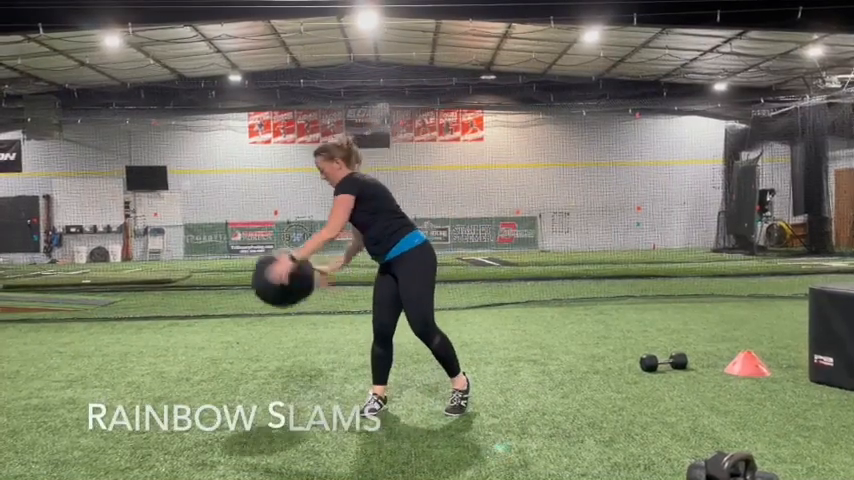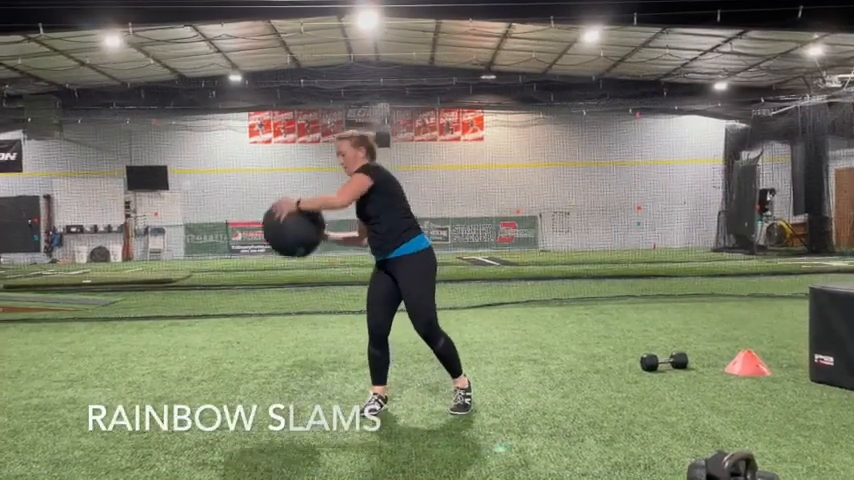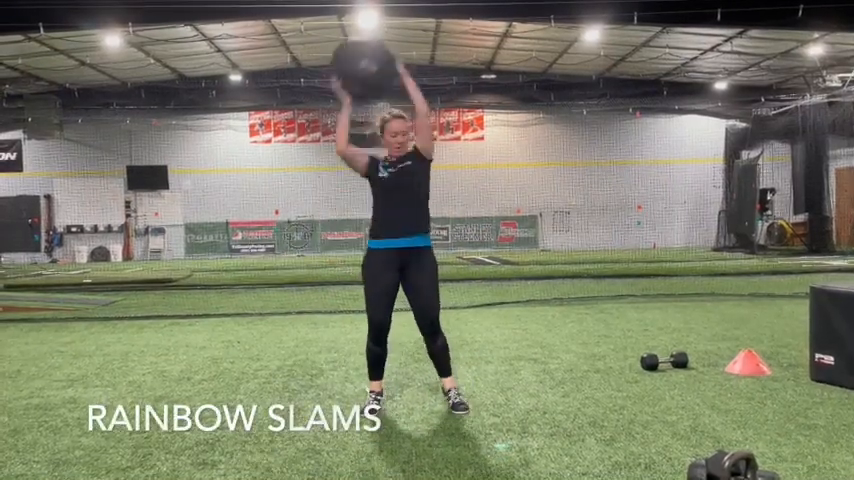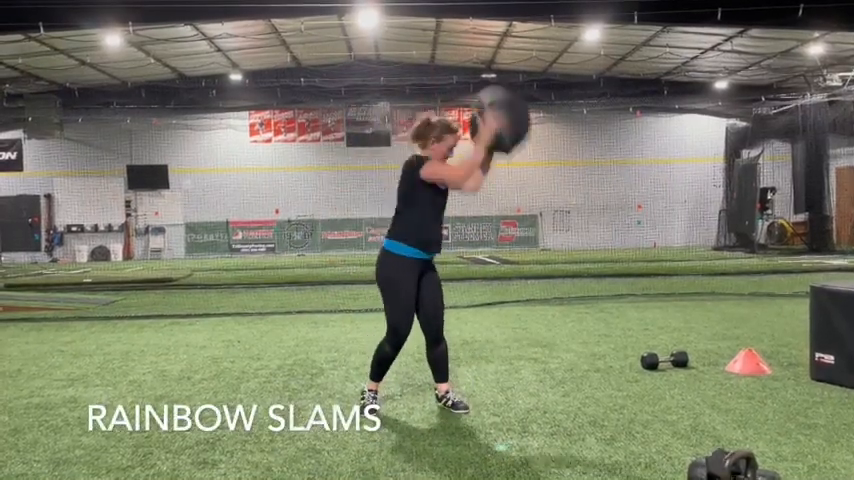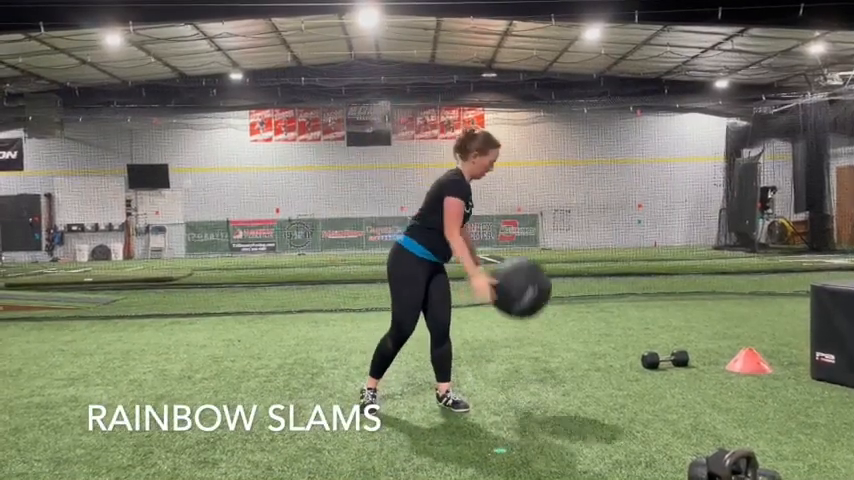
dt=0.4s
person 1, frame 1
left shoulder: (349, 185)
right shoulder: (357, 187)
left elbow: (331, 232)
right elbow: (361, 238)
left wrist: (292, 259)
right wrist: (335, 266)
left hip: (414, 258)
right hip: (391, 264)
left knee: (423, 326)
right knee: (382, 331)
left ankle: (460, 383)
right ankle: (378, 394)
person 1, frame 2
left shoulder: (373, 173)
right shoulder: (364, 189)
left elbow: (338, 200)
right elbow: (363, 238)
left wrist: (297, 204)
right wrist: (321, 236)
left hip: (414, 260)
right hip: (386, 265)
left knee: (427, 328)
right knee: (376, 332)
left ankle: (462, 385)
right ankle: (379, 394)
person 1, frame 3
left shoulder: (420, 159)
right shoulder: (373, 166)
left elbow: (423, 113)
right elbow: (342, 147)
left wrist: (404, 76)
right wrist: (346, 103)
left hip: (419, 255)
right hip: (381, 256)
left knee: (430, 325)
right knee: (377, 327)
left ankle: (450, 388)
right ankle: (375, 392)
person 1, frame 4
left shoulder: (438, 178)
right shoulder: (415, 165)
left elbow: (472, 178)
right elbow: (462, 178)
left wrist: (485, 143)
right wrist: (486, 136)
left hip: (423, 265)
right hip: (398, 262)
left knee: (435, 330)
right knee: (398, 332)
left ankle: (443, 392)
right ankle: (370, 392)
person 1, frame 5
left shoulder: (461, 184)
right shoulder: (454, 183)
left elbow: (461, 233)
right elbow: (452, 235)
left wrist: (478, 267)
right wrist: (475, 276)
left hip: (432, 264)
right hip: (409, 261)
left knee: (441, 329)
right knee: (402, 329)
left ankle: (443, 392)
right ankle: (370, 389)
